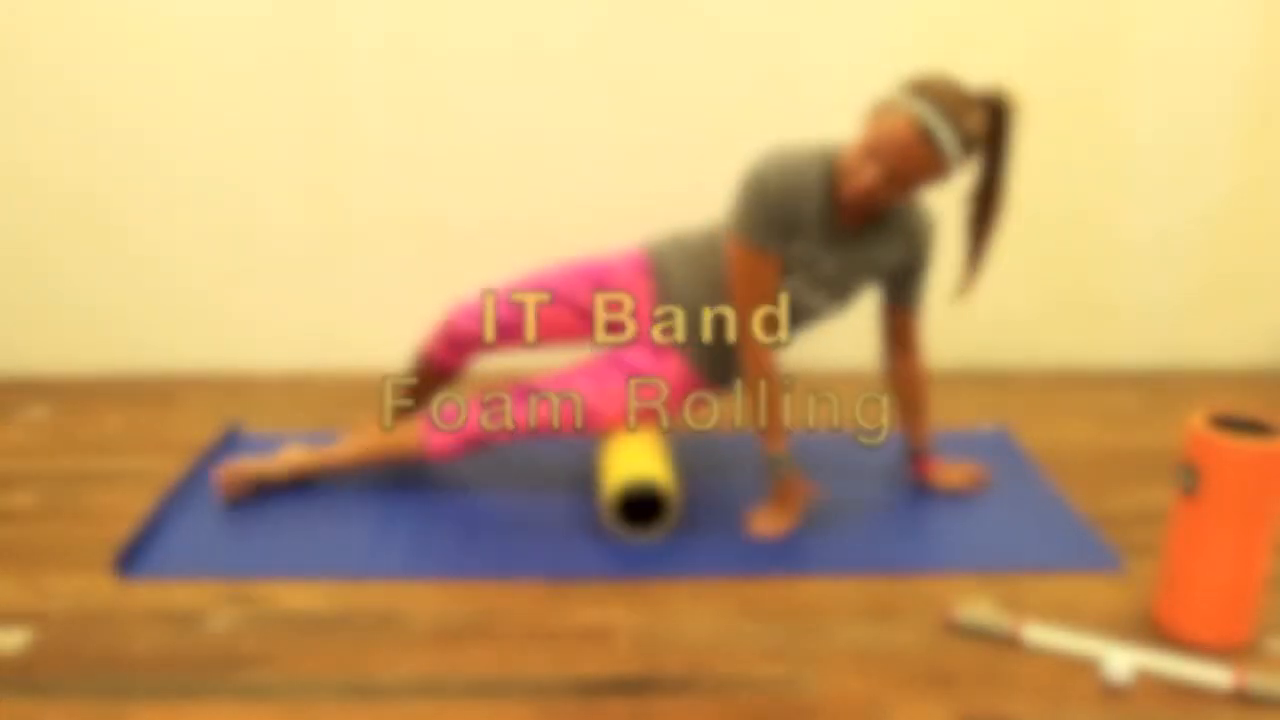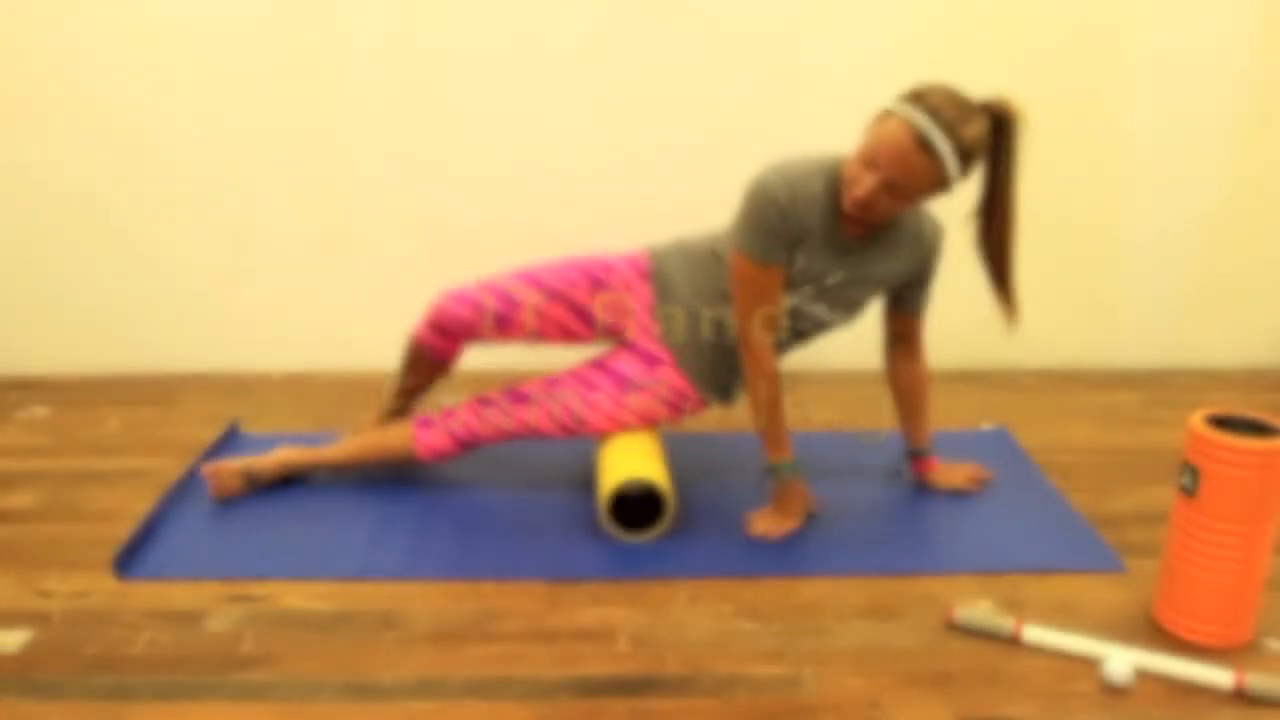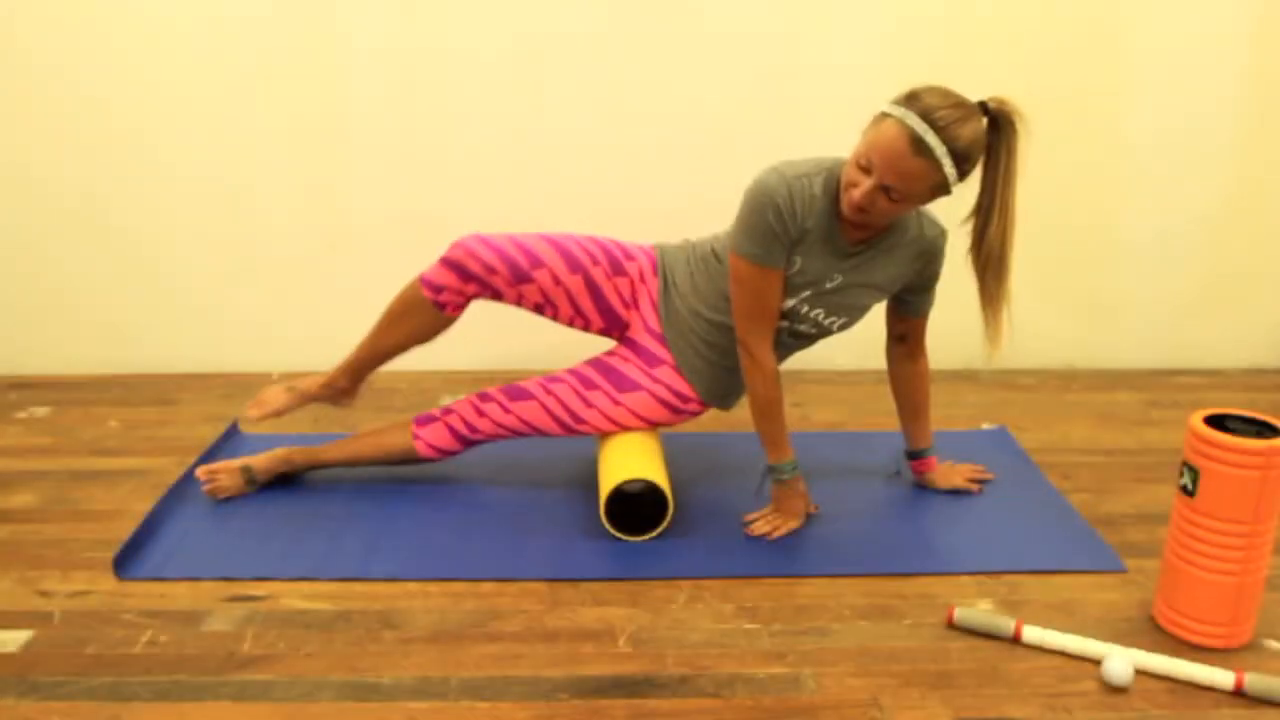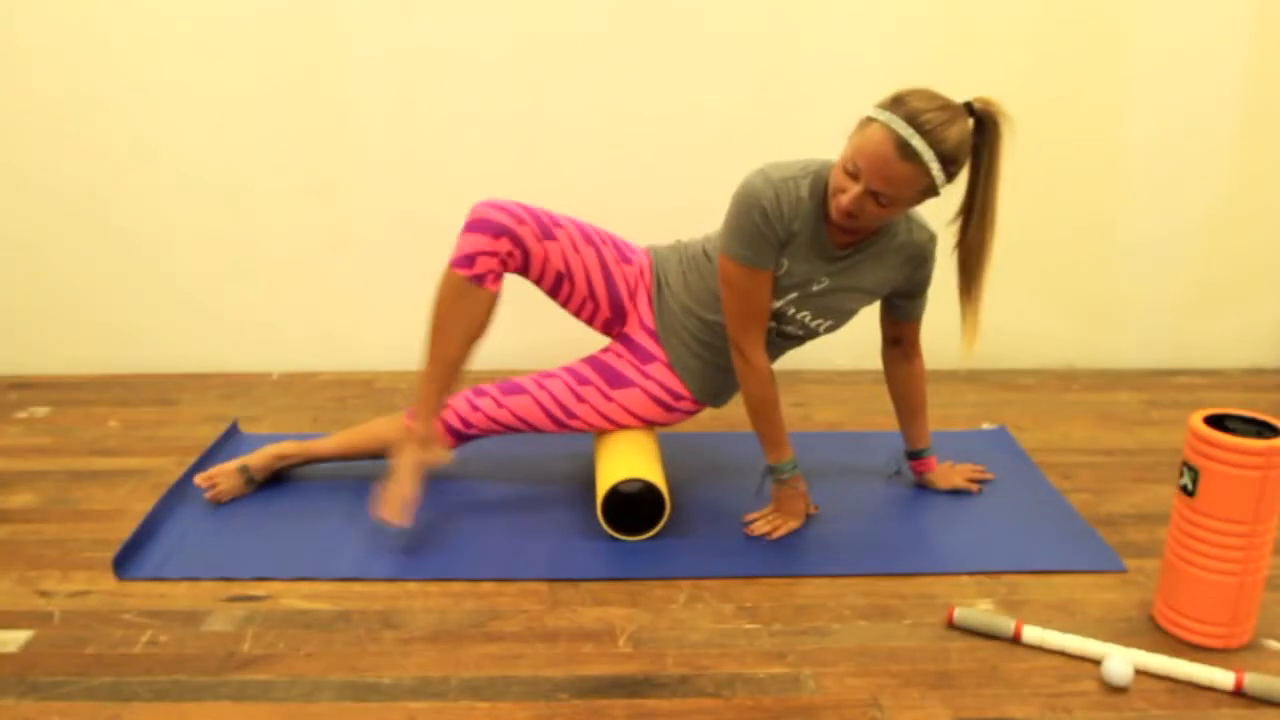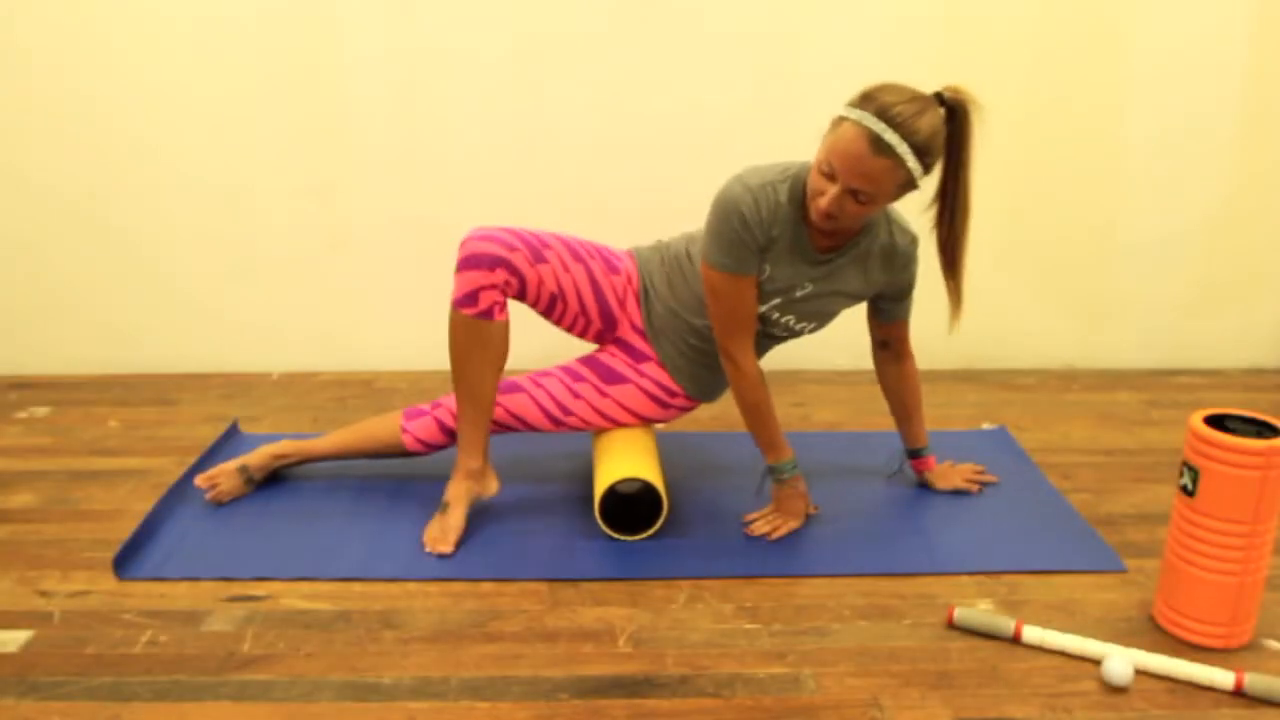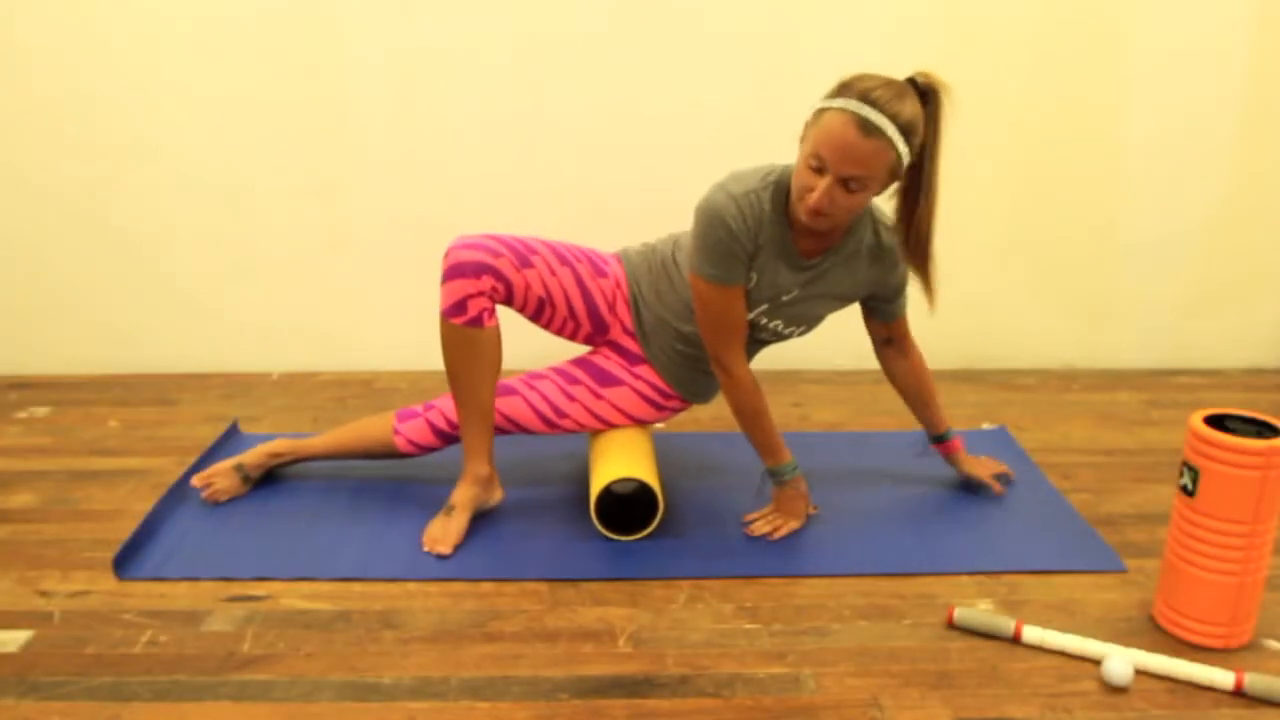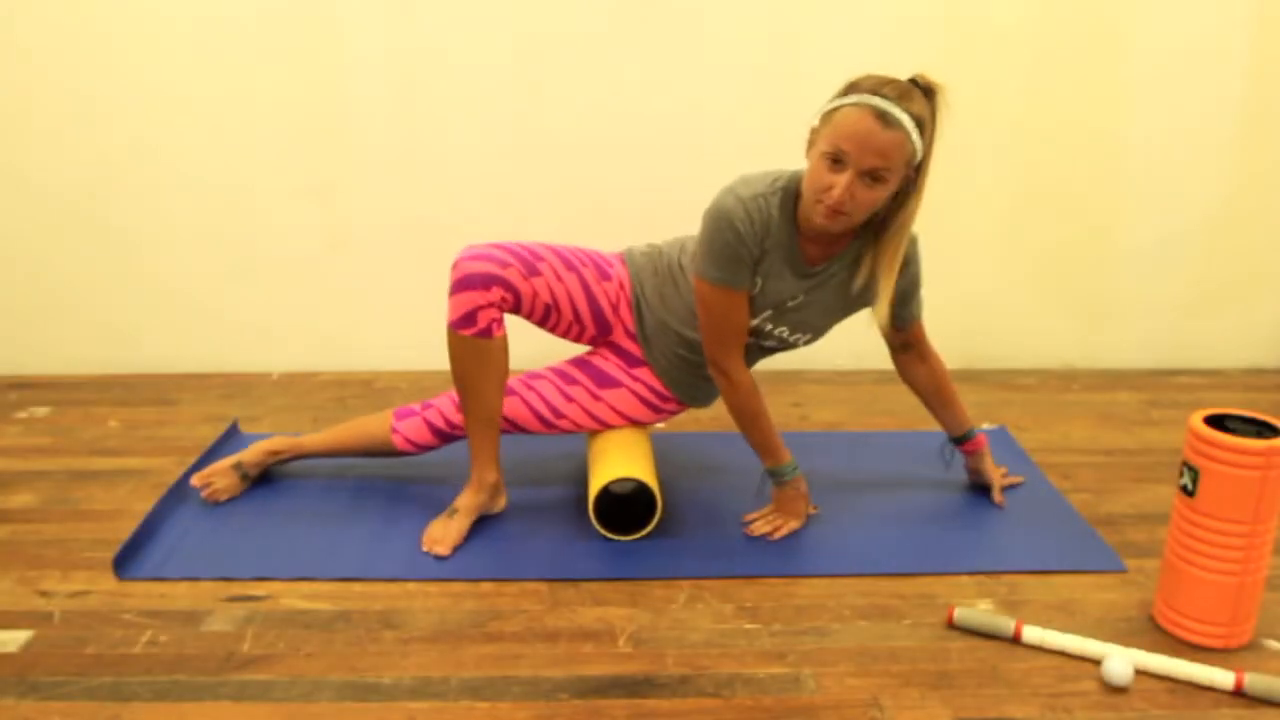
dt=0.2s
person 1, frame 1
left shoulder: (906, 237)
right shoulder: (783, 179)
left elbow: (902, 349)
right elbow: (751, 335)
left wrist: (923, 457)
right wrist: (782, 470)
left hip: (682, 363)
right hip: (647, 284)
left knee: (490, 421)
right knee: (468, 328)
left ankle: (318, 460)
right ankle: (394, 425)
person 1, frame 2
left shoulder: (916, 245)
right shoulder: (786, 192)
left elbow: (904, 352)
right elbow: (757, 346)
left wrist: (924, 459)
right wrist: (784, 475)
left hip: (680, 374)
right hip: (647, 289)
left knee: (481, 421)
right knee: (456, 314)
left ankle: (302, 460)
right ankle: (393, 417)
person 1, frame 3
left shoulder: (920, 248)
right shoulder: (784, 194)
left elbow: (906, 352)
right elbow: (757, 347)
left wrist: (922, 459)
right wrist: (786, 476)
left hip: (681, 377)
right hip: (647, 286)
left knee: (477, 419)
right knee: (472, 261)
left ankle: (294, 459)
right ankle: (341, 381)
person 1, frame 4
left shoulder: (909, 252)
right shoulder: (771, 196)
left elbow: (903, 355)
right elbow: (750, 350)
left wrist: (923, 461)
right wrist: (787, 474)
left hip: (675, 377)
right hip: (642, 289)
left knee: (479, 413)
right knee: (496, 224)
left ankle: (290, 456)
right ankle: (418, 433)
person 1, frame 5
left shoulder: (890, 253)
right shoulder: (751, 200)
left elbow: (893, 354)
right elbow: (740, 356)
left wrist: (923, 459)
right wrist: (786, 472)
left hip: (666, 374)
right hip: (627, 290)
left knee: (472, 411)
right knee: (487, 255)
right ankle: (472, 468)
person 1, frame 6
left shoulder: (877, 252)
right shoulder: (734, 208)
left elbow: (897, 348)
right elbow: (731, 364)
left wrist: (952, 452)
right wrist: (786, 475)
left hip: (658, 376)
right hip: (618, 293)
left knee: (454, 415)
right knee: (471, 261)
right ankle: (479, 474)
person 1, frame 7
left shoulder: (892, 257)
right shoulder: (741, 213)
left elbow: (916, 356)
right elbow: (730, 367)
left wrist: (975, 453)
right wrist: (787, 476)
left hip: (657, 377)
right hip: (621, 294)
left knee: (457, 412)
right knee: (479, 273)
right ankle: (484, 481)
